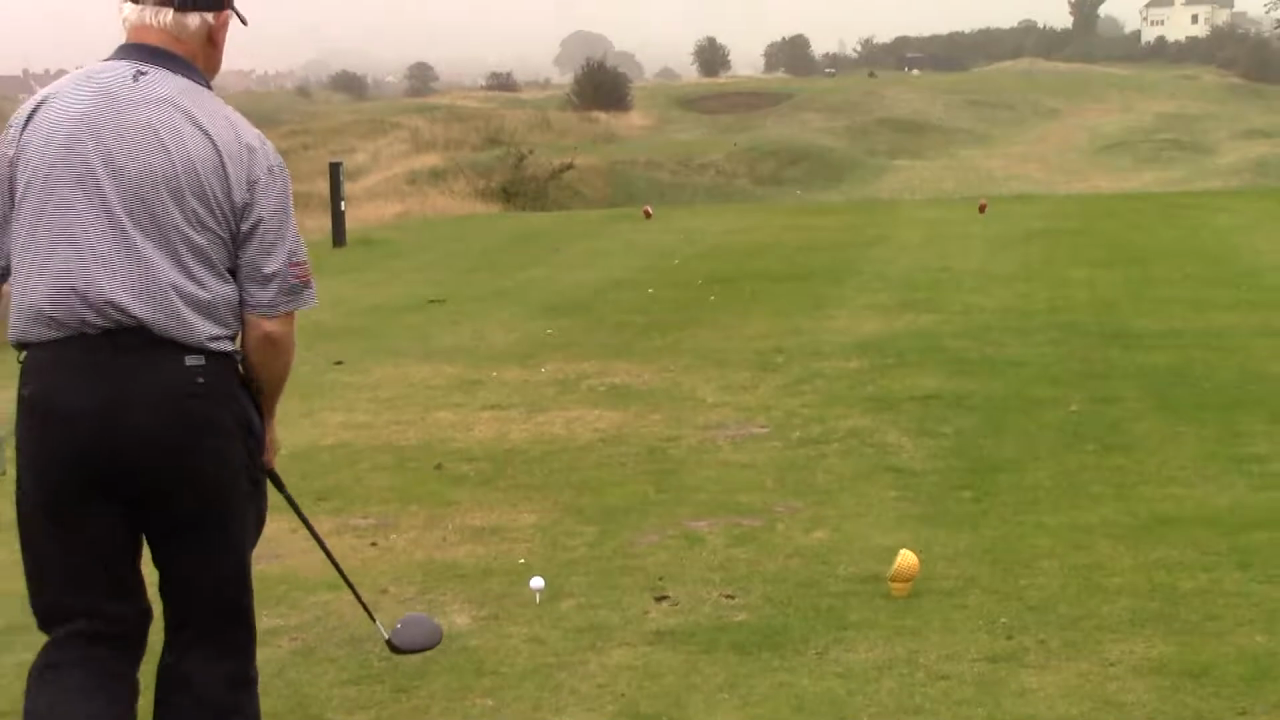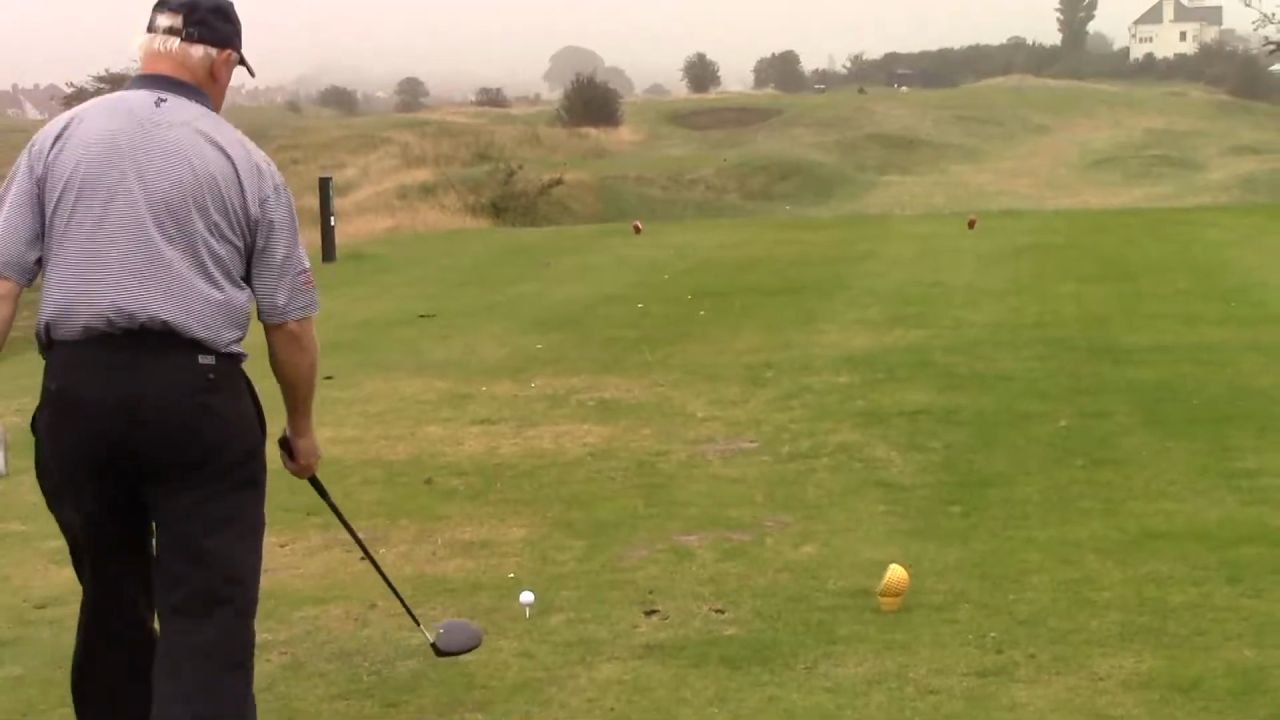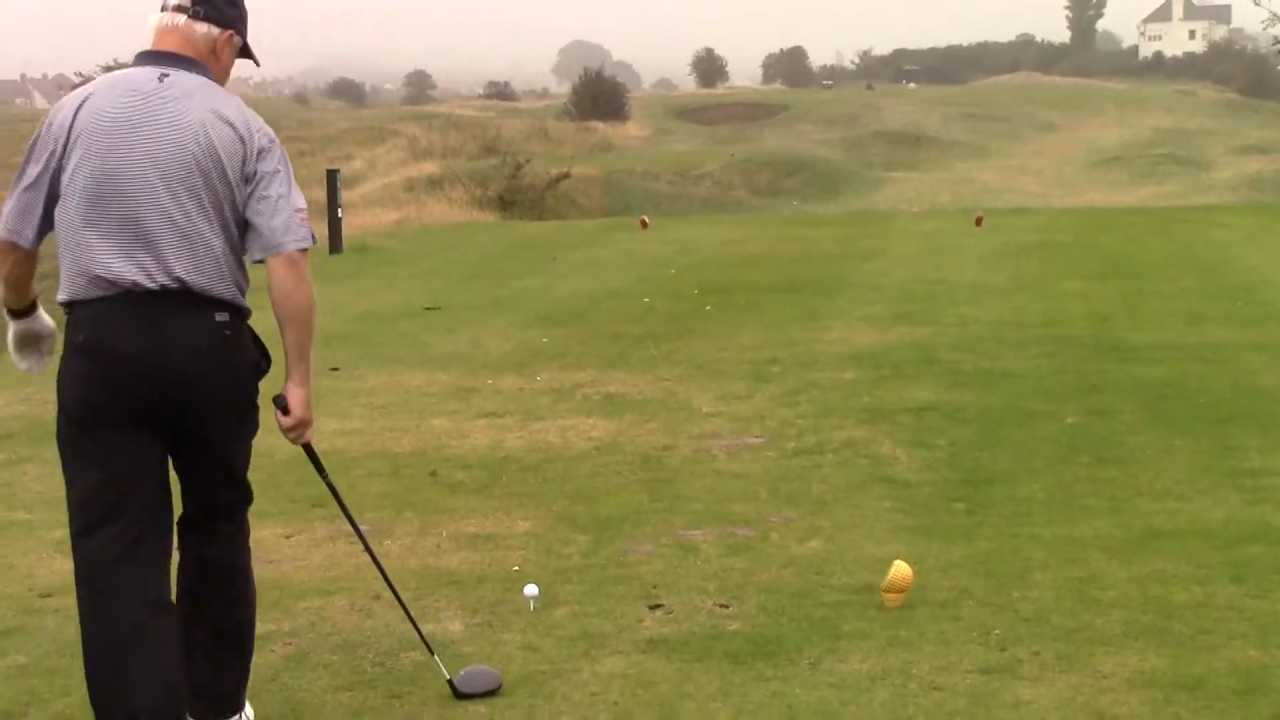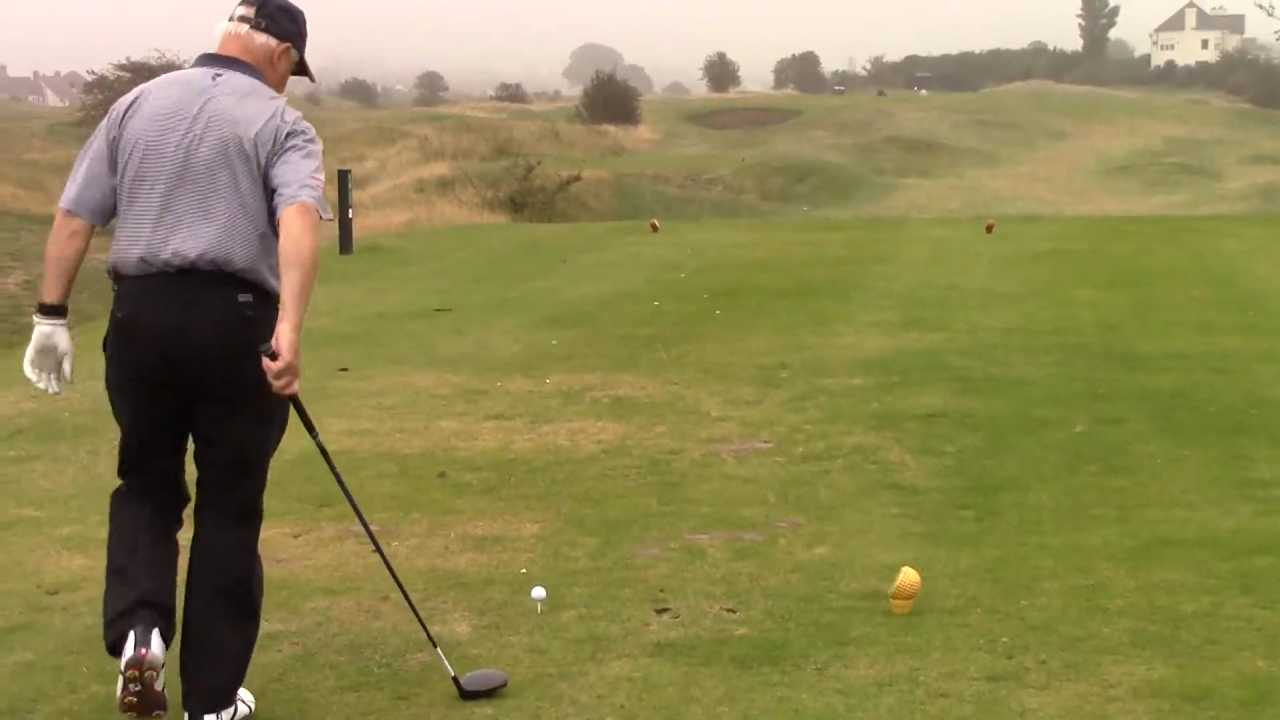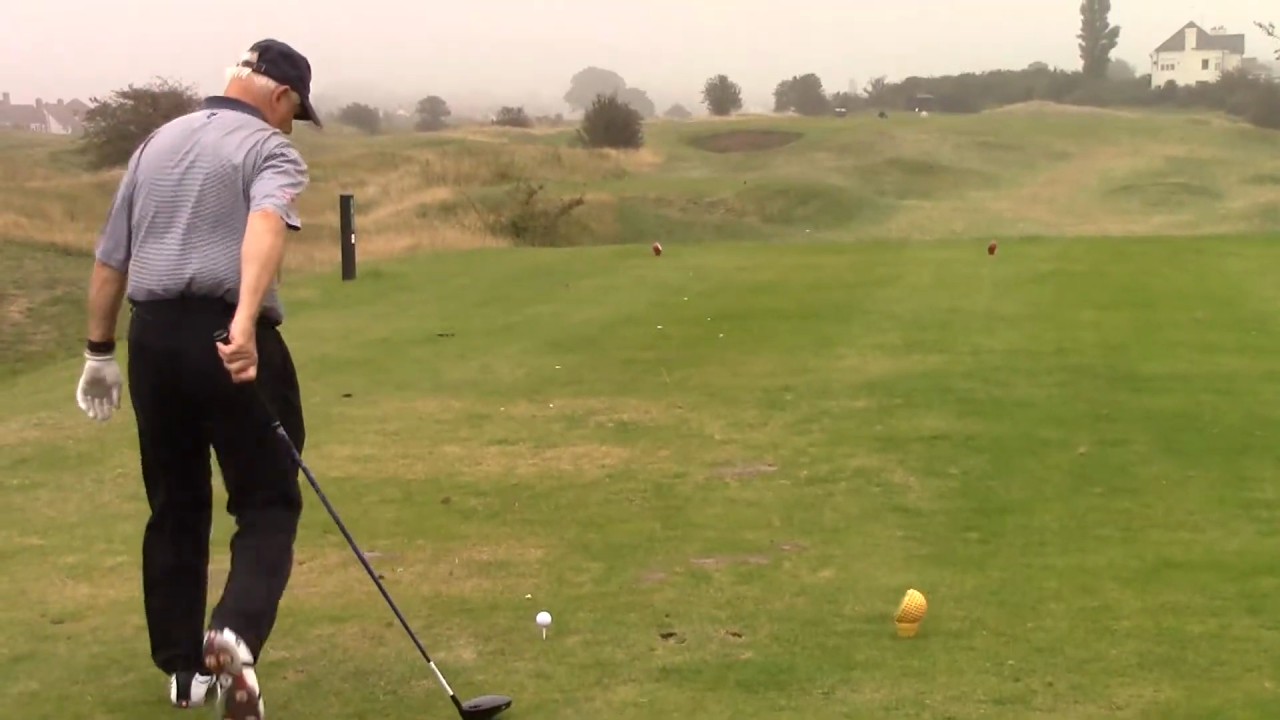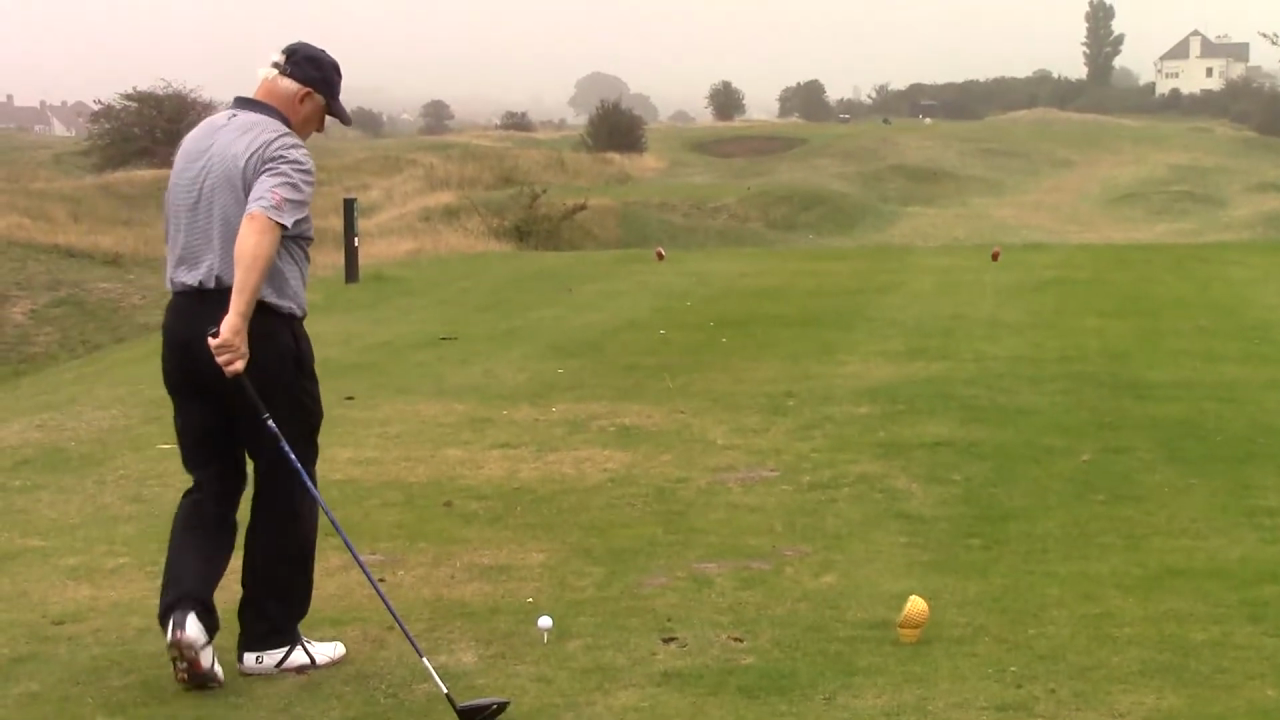
dt=0.4s
person 1, frame 1
right shoulder: (242, 146)
right elbow: (269, 325)
right wrist: (262, 422)
left hip: (60, 396)
right hip: (191, 398)
left knee: (87, 632)
right knee: (209, 625)
person 1, frame 2
left shoulder: (60, 135)
right shoulder: (246, 163)
right elbow: (289, 322)
right wrist: (301, 426)
left hip: (79, 393)
right hip: (198, 395)
left knee: (113, 594)
right knee: (211, 620)
person 1, frame 3
left shoulder: (79, 109)
right shoulder: (244, 129)
right elbow: (287, 255)
right wrist: (298, 378)
left hip: (102, 346)
right hip: (208, 345)
left knee: (118, 552)
right knee: (216, 528)
person 1, frame 4
left shoulder: (137, 104)
right shoulder: (282, 123)
left elbow: (74, 216)
right elbow: (299, 216)
left wrist: (50, 317)
right wrist: (289, 328)
left hip: (141, 316)
right hip: (235, 322)
left knee: (147, 488)
right knee: (228, 513)
left ankle: (138, 635)
person 1, frame 5
left shoulder: (157, 144)
right shoulder: (272, 151)
left elbow: (109, 257)
right elbow: (265, 228)
left wrist: (99, 352)
right wrist: (246, 323)
left hip: (152, 338)
right hip: (228, 345)
left knee: (174, 508)
right knee: (266, 504)
right ankle: (232, 635)
person 1, frame 6
left shoulder: (199, 137)
right shoulder: (285, 153)
right elbow: (257, 229)
right wrist: (238, 322)
left hip: (184, 324)
right hip: (257, 333)
left knee: (213, 481)
right knee: (284, 486)
left ankle: (186, 614)
right ankle: (268, 640)
